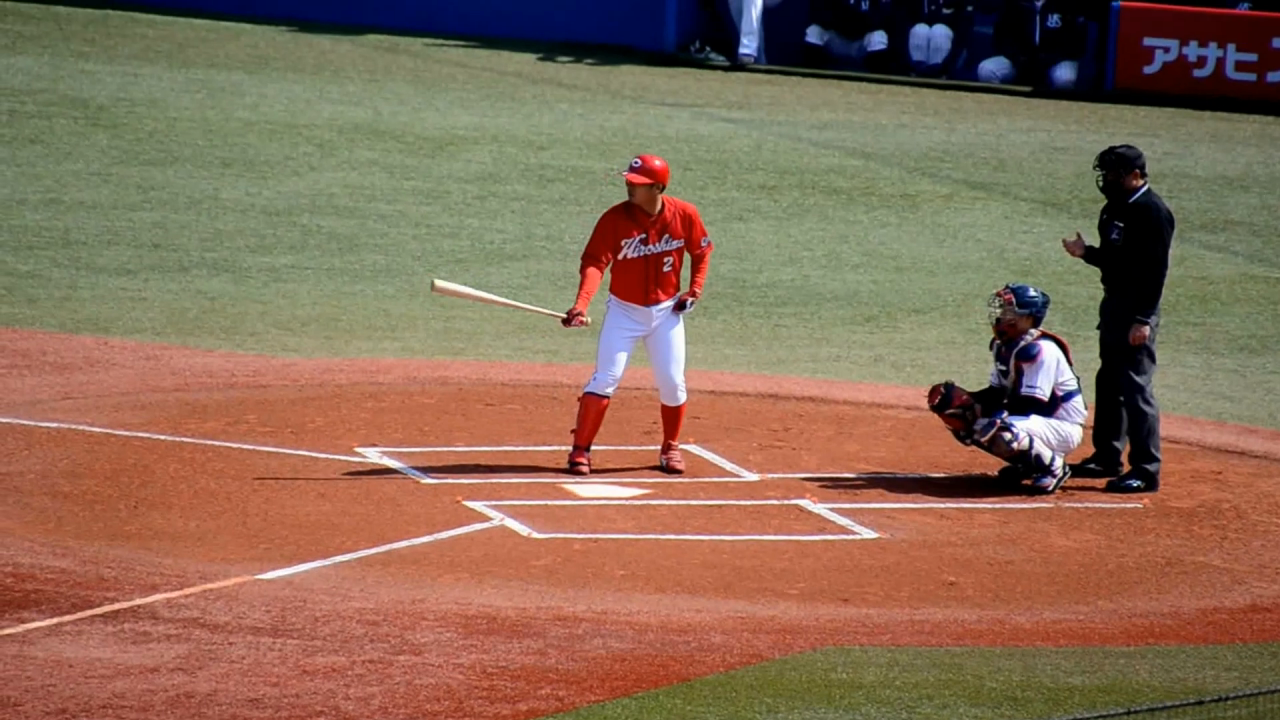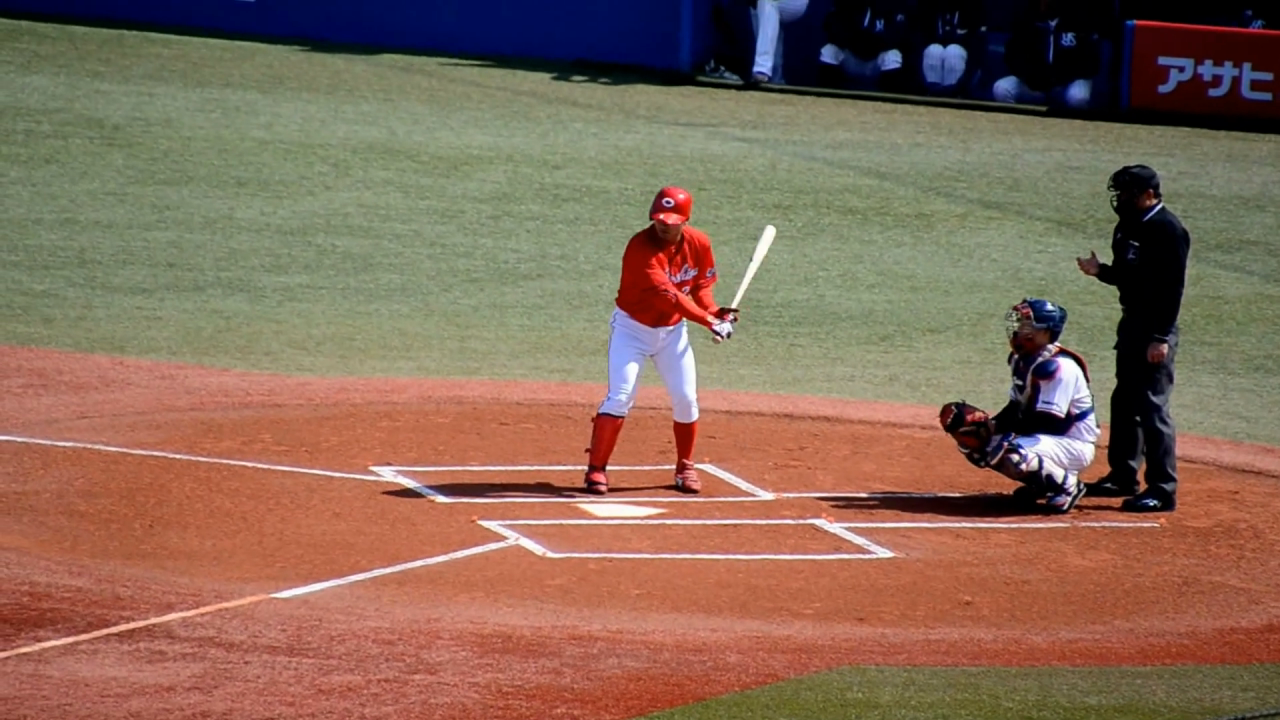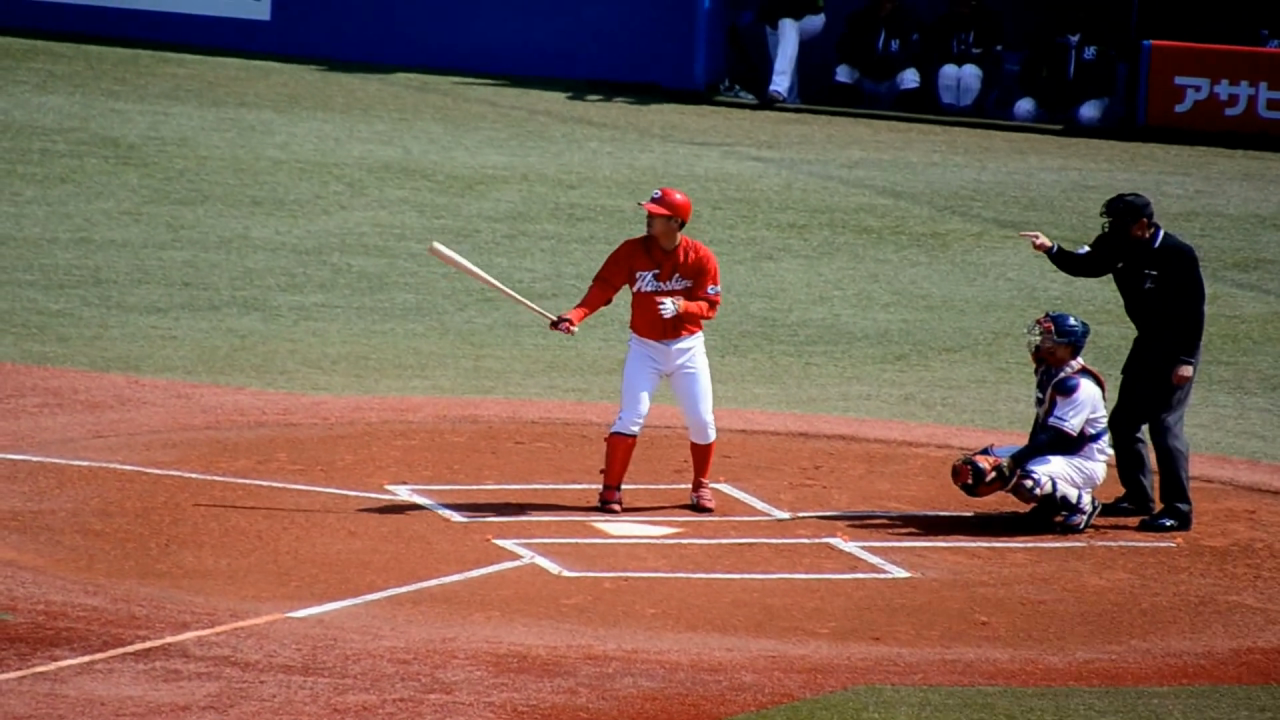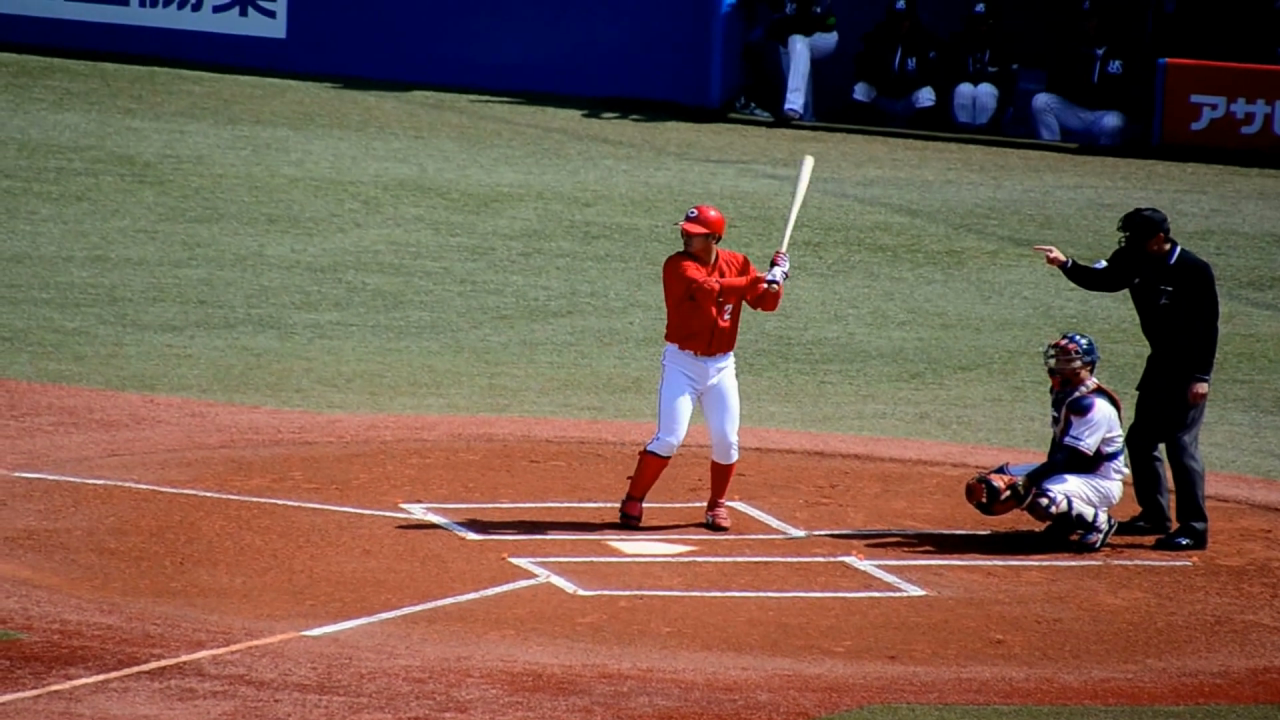
dt=0.7s
person 1, frame 1
left shoulder: (1152, 211)
right shoulder: (1115, 207)
left elbow: (1156, 270)
left wrist: (1143, 319)
right wrist: (1086, 252)
left hip: (1136, 309)
right hip: (1113, 303)
left knee: (1135, 387)
right knee: (1108, 383)
left ankle: (1146, 470)
right ankle: (1107, 457)
person 1, frame 2
left shoulder: (1167, 230)
right shoulder: (1128, 225)
left elbow: (1173, 287)
left wrist: (1160, 337)
right wrist: (1100, 271)
left hip: (1155, 329)
right hip: (1131, 323)
left knee: (1152, 406)
right knee: (1124, 402)
left ankle: (1162, 490)
right ankle: (1123, 476)
person 1, frame 3
left shoulder: (1178, 254)
right shoulder: (1116, 247)
left elbow: (1194, 310)
right elbow: (1082, 265)
left wrist: (1187, 359)
right wrist: (1052, 249)
left hip: (1176, 350)
right hip: (1146, 344)
left knee: (1165, 424)
right knee: (1123, 421)
left ankle: (1178, 510)
right ankle: (1138, 496)
person 1, frame 4
left shoulder: (1194, 271)
right shoulder: (1134, 262)
left elbow: (1208, 326)
right elbow: (1099, 278)
left wrist: (1202, 376)
right wrist: (1065, 264)
left hip: (1188, 369)
right hip: (1159, 363)
left knee: (1180, 443)
right knee: (1140, 439)
left ankle: (1194, 529)
right ankle: (1155, 516)
person 2, frame 1
left shoulder: (684, 214)
right shoulder: (614, 219)
left elbow: (701, 252)
right elbow: (594, 262)
left wrist: (695, 289)
right wrist: (581, 303)
left hip: (667, 310)
right hip: (624, 310)
left knee: (673, 383)
right knee: (605, 379)
left ankle: (670, 448)
right ankle: (580, 449)
person 2, frame 2
left shoulder: (699, 244)
right shoulder: (641, 247)
left elbow: (700, 284)
right elbow: (665, 295)
left wrist: (714, 310)
right wrist: (711, 322)
left hip: (673, 328)
right hip: (632, 326)
left knee: (685, 399)
right knee: (619, 398)
left ankle: (685, 467)
right ankle: (596, 469)
person 2, frame 3
left shoulder: (701, 257)
right shoulder: (632, 250)
left elbow: (709, 306)
right elbow: (603, 287)
left wrist: (678, 306)
right wrist: (575, 316)
left hip: (687, 347)
right hip: (646, 347)
left knee: (702, 420)
right knee: (631, 417)
left ankle: (701, 486)
right ankle: (611, 488)
person 2, frame 4
left shoulder: (738, 263)
right shoulder: (677, 265)
left elbow: (768, 302)
right elbow: (710, 290)
left wrist: (775, 272)
right wrist: (761, 278)
left hip: (721, 365)
right hip: (682, 362)
left knee: (726, 440)
right knee: (669, 438)
left ankle: (717, 505)
right ankle: (633, 501)
person 3, frame 1
left shoulder: (1039, 350)
right shoulder: (1003, 346)
left elbow: (1030, 406)
right elbow: (995, 394)
left wrist: (977, 410)
right wrist: (962, 399)
left hip: (1062, 428)
right hip: (1033, 420)
left knee: (1003, 433)
right knee: (960, 420)
left ankle: (1053, 466)
right ankle: (1026, 463)
person 3, frame 2
left shoulder: (1058, 367)
right shoulder: (1021, 359)
left elbow: (1044, 422)
right elbow: (1015, 408)
left wrist: (995, 428)
left hip: (1073, 444)
right hip: (1039, 436)
left knee: (1013, 456)
left ankle: (1067, 483)
right ankle: (1041, 482)
person 3, frame 3
left shoulder: (1078, 385)
right shoulder: (1048, 373)
left elbow: (1054, 438)
left wrist: (1012, 462)
right wrist: (1027, 456)
left hip: (1083, 463)
right hip: (1053, 453)
left knee: (1026, 480)
right knee: (985, 461)
left ankle: (1082, 503)
right ankle: (1052, 501)
person 3, frame 4
left shoulder: (1093, 405)
right shoulder: (1062, 393)
left elbow: (1069, 457)
left wrist: (1026, 481)
left hip: (1099, 482)
right hip: (1068, 472)
left knee: (1041, 498)
right knee: (999, 480)
left ankle: (1098, 521)
right ankle: (1067, 518)
